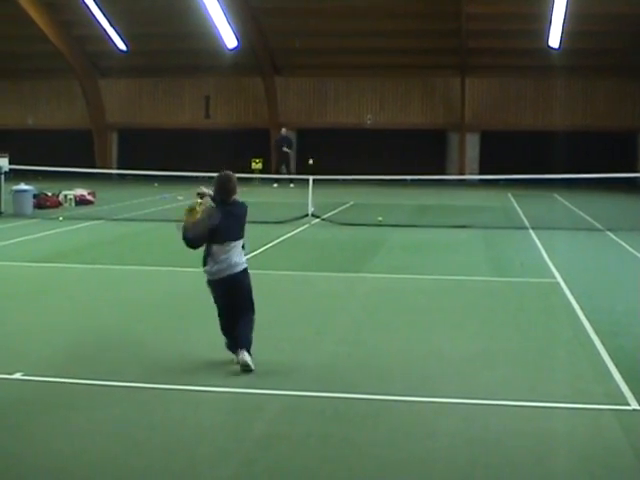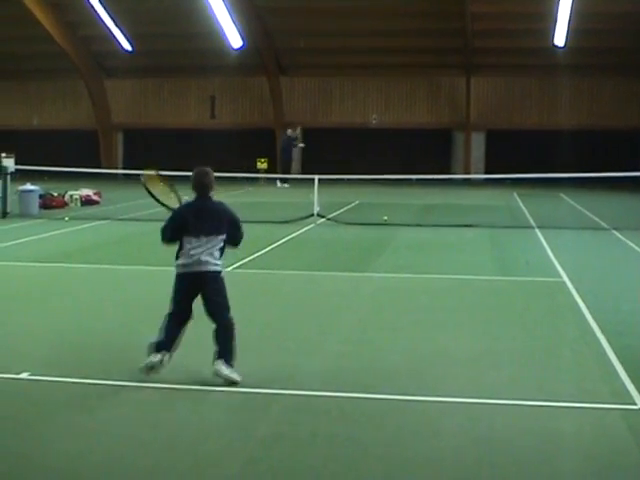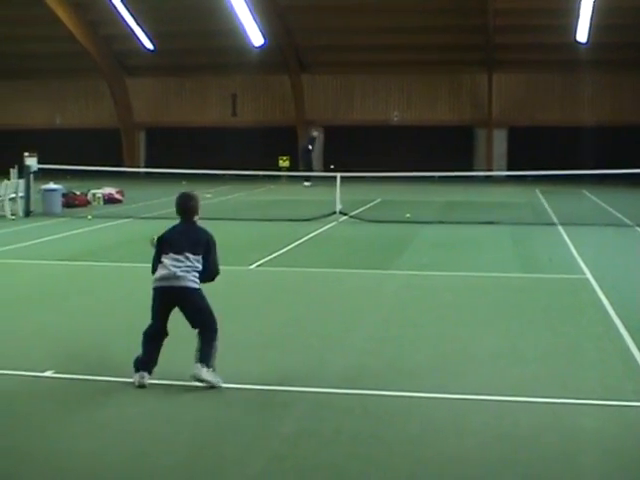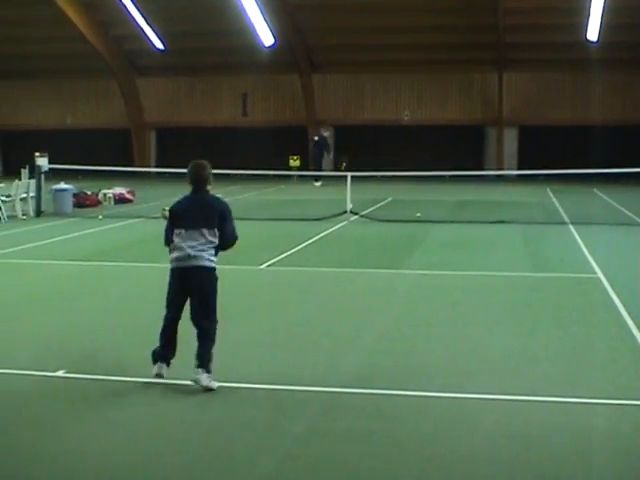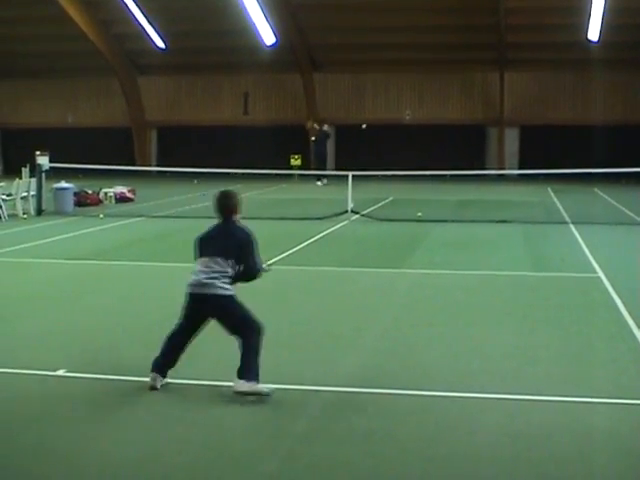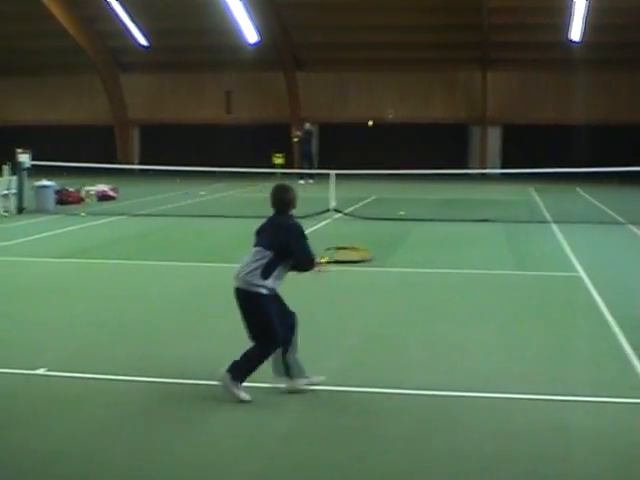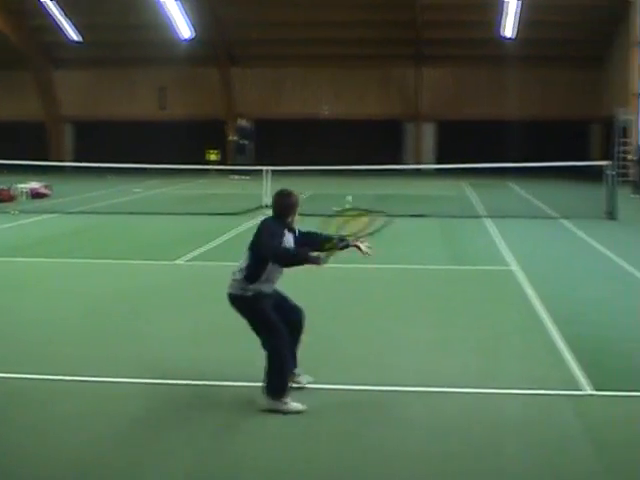
dt=0.3s
person 1, frame 1
left shoulder: (211, 216)
right shoulder: (241, 209)
left elbow: (192, 242)
left wrist: (191, 222)
right wrist: (211, 196)
left hip: (216, 275)
right hip: (238, 271)
left knee: (226, 315)
right knee: (245, 313)
left ankle: (237, 350)
right ankle: (243, 351)
person 1, frame 2
left shoulder: (183, 211)
right shoulder: (223, 211)
left elbow: (167, 237)
right elbow: (236, 239)
left hip: (185, 271)
right hip: (210, 271)
left knee: (177, 315)
right knee: (223, 318)
left ankle: (160, 353)
right ankle: (223, 363)
person 1, frame 3
left shoulder: (165, 236)
right shoulder: (205, 237)
left elbow: (156, 265)
right elbow: (212, 273)
left hip: (161, 285)
right hip: (187, 286)
left knee: (156, 330)
right knee: (208, 327)
left ankle: (142, 372)
right ankle: (203, 367)
person 1, frame 4
left shoulder: (177, 207)
right shoulder: (219, 206)
left elbow: (168, 239)
right elbow: (230, 239)
left hip: (178, 267)
right hip: (203, 268)
left knee: (171, 315)
right knee: (206, 320)
left ankle: (161, 362)
right ankle: (202, 371)
person 1, frame 5
left shoulder: (205, 237)
right shoulder: (243, 235)
right elbow: (252, 271)
right wrist: (234, 275)
left hip: (196, 291)
right hip: (219, 294)
left knee: (182, 332)
right knee: (252, 331)
left ankle: (158, 373)
right ankle: (246, 380)
person 1, frame 6
left shoulder: (269, 226)
right shoulder: (291, 227)
right elbow: (304, 262)
left wrist: (299, 262)
right wrist: (308, 262)
left hip: (256, 287)
right hip: (254, 290)
left knee: (287, 321)
right knee: (272, 338)
left ankle: (294, 377)
right ankle: (233, 378)
person 1, frame 7
left shoulder: (289, 232)
right shoulder: (270, 228)
left elbow: (316, 240)
right elbow: (276, 254)
left wrist: (349, 243)
right wrist: (307, 257)
left hip: (262, 290)
right hip: (245, 293)
left knee: (295, 317)
right knee: (278, 337)
left ankle: (289, 371)
right ankle: (275, 396)
